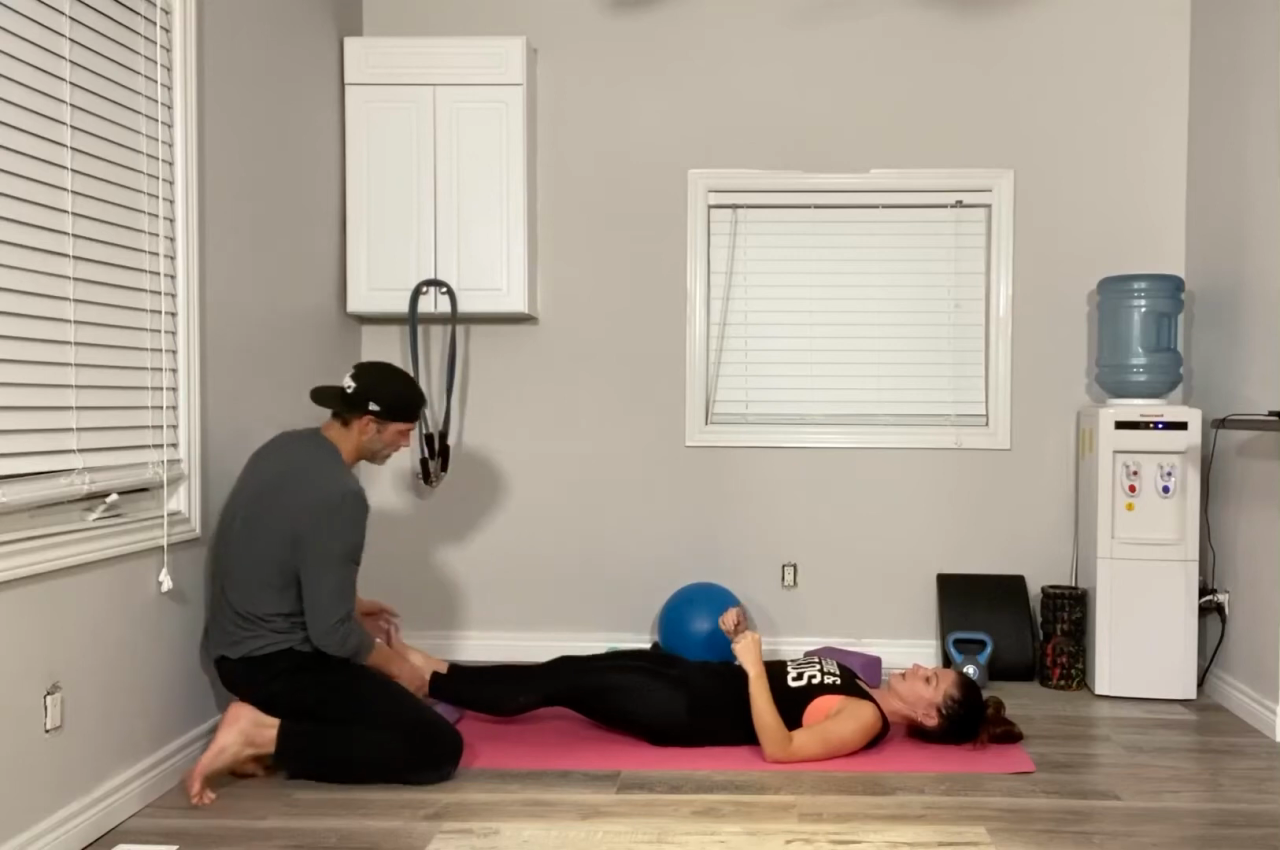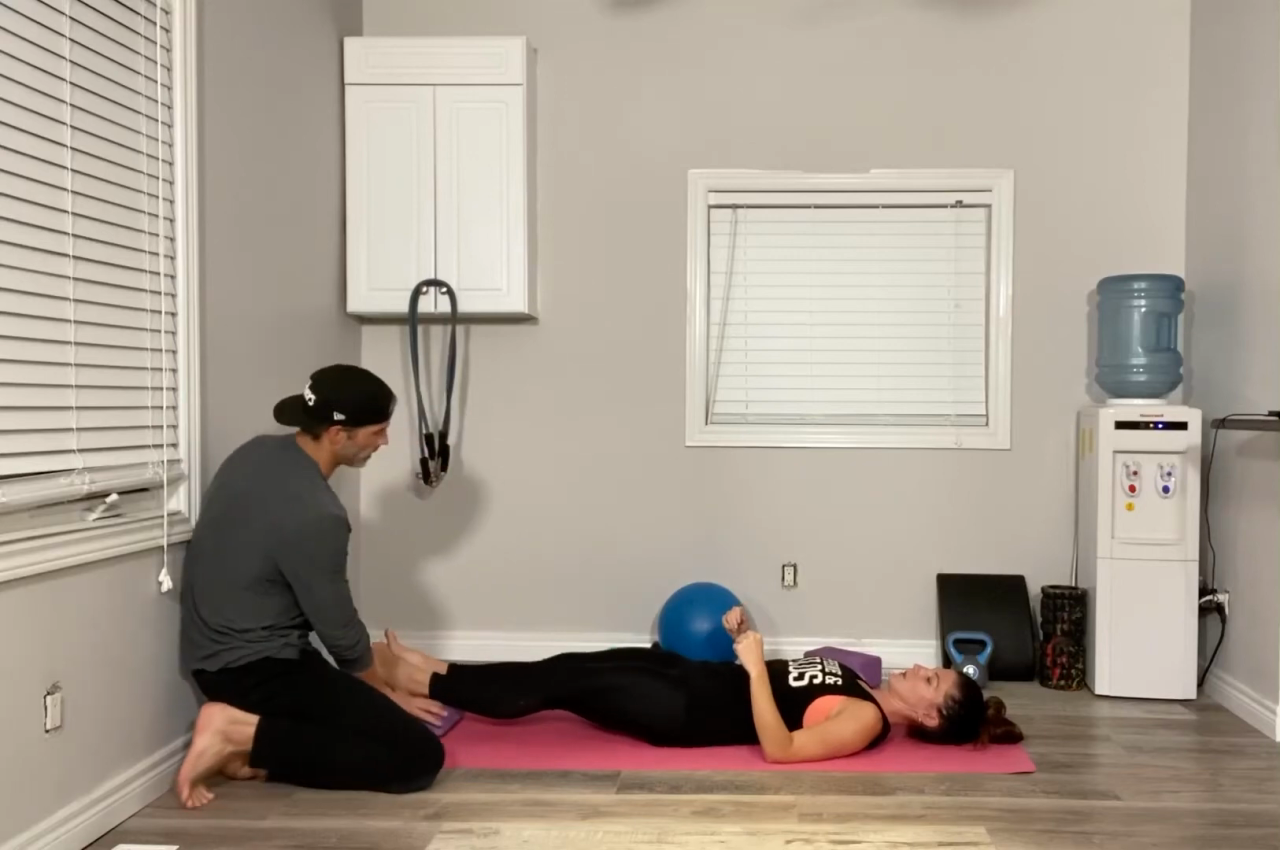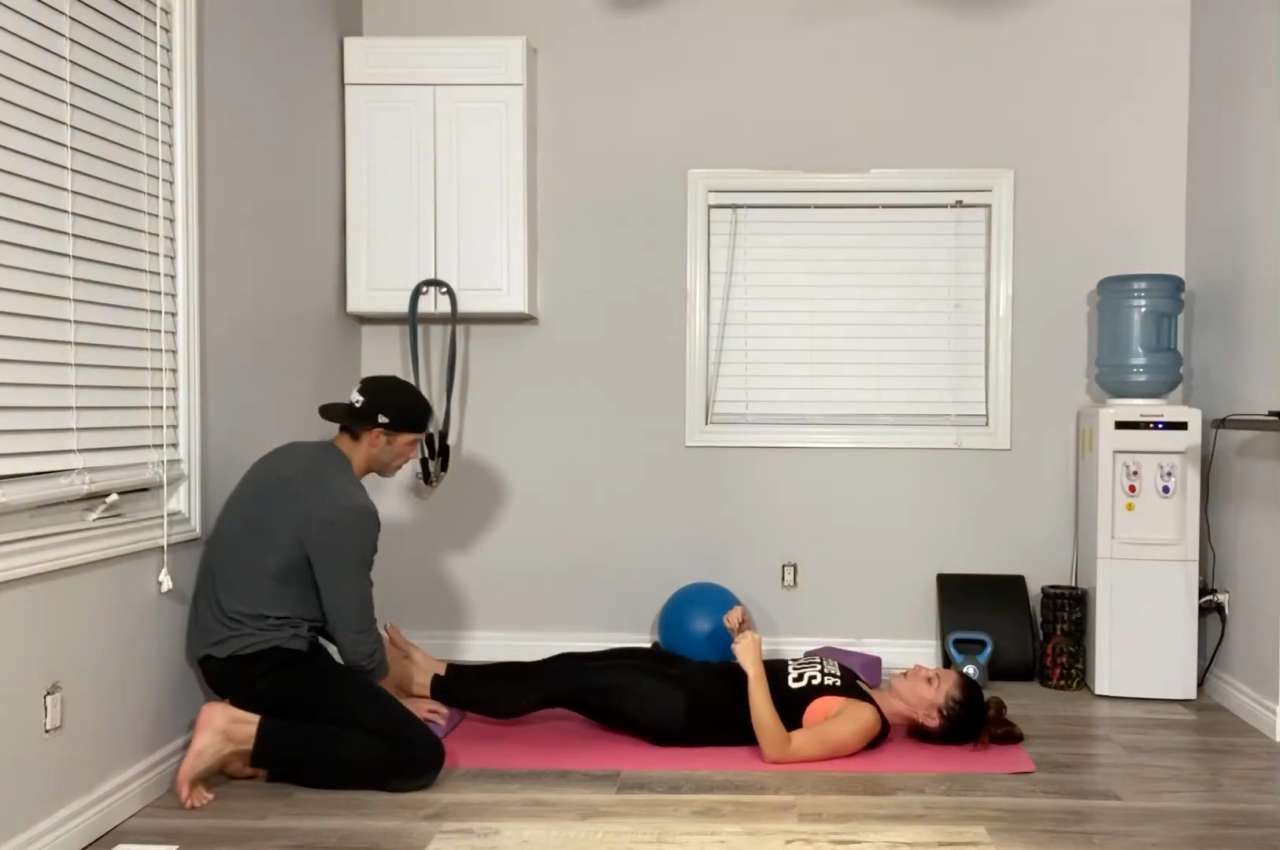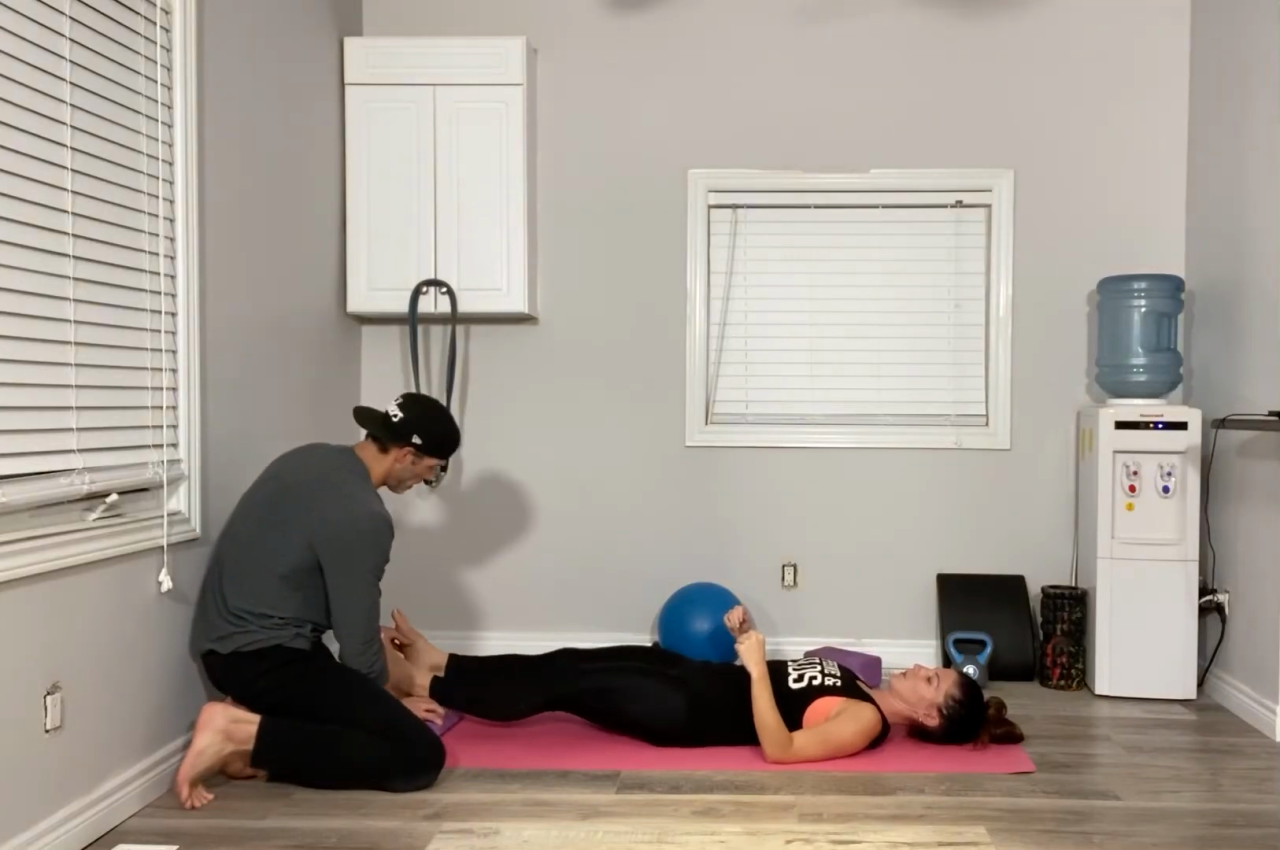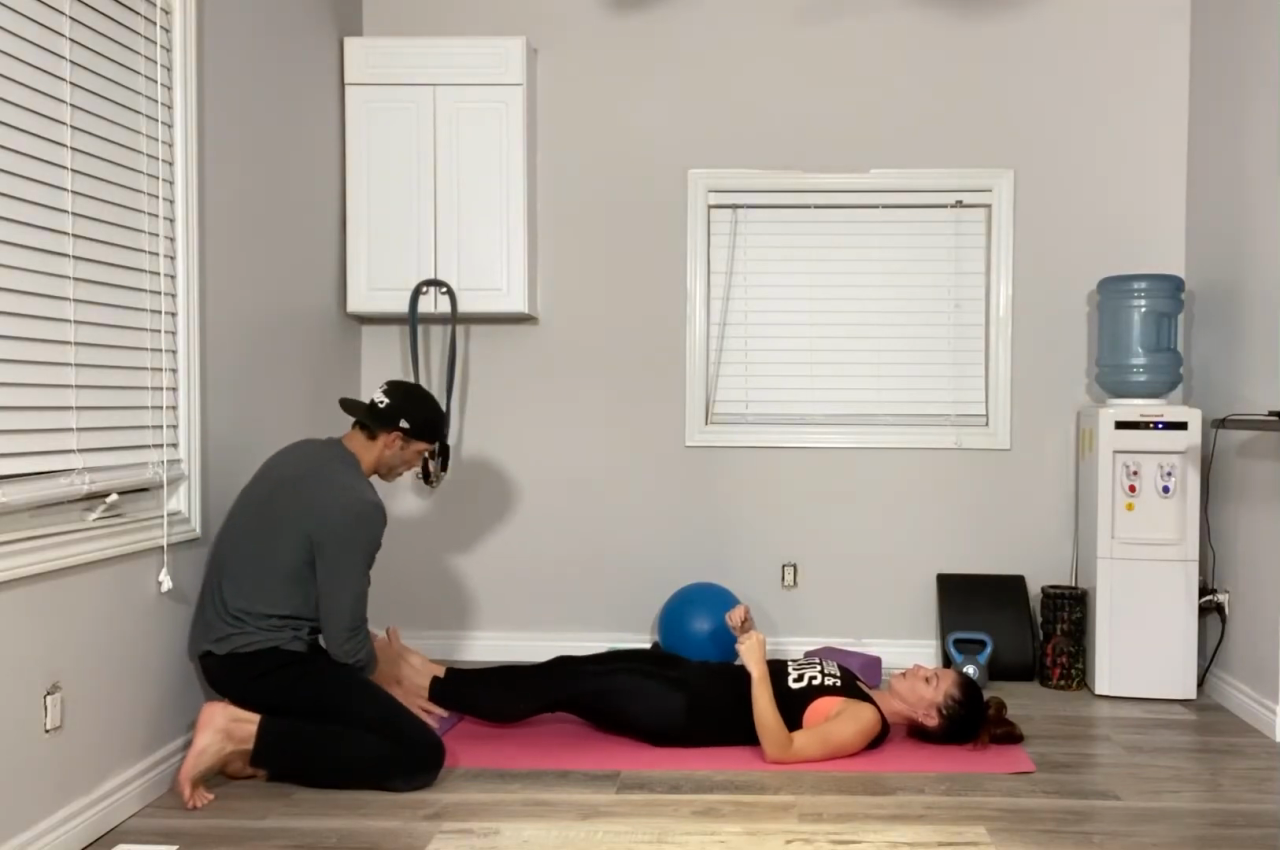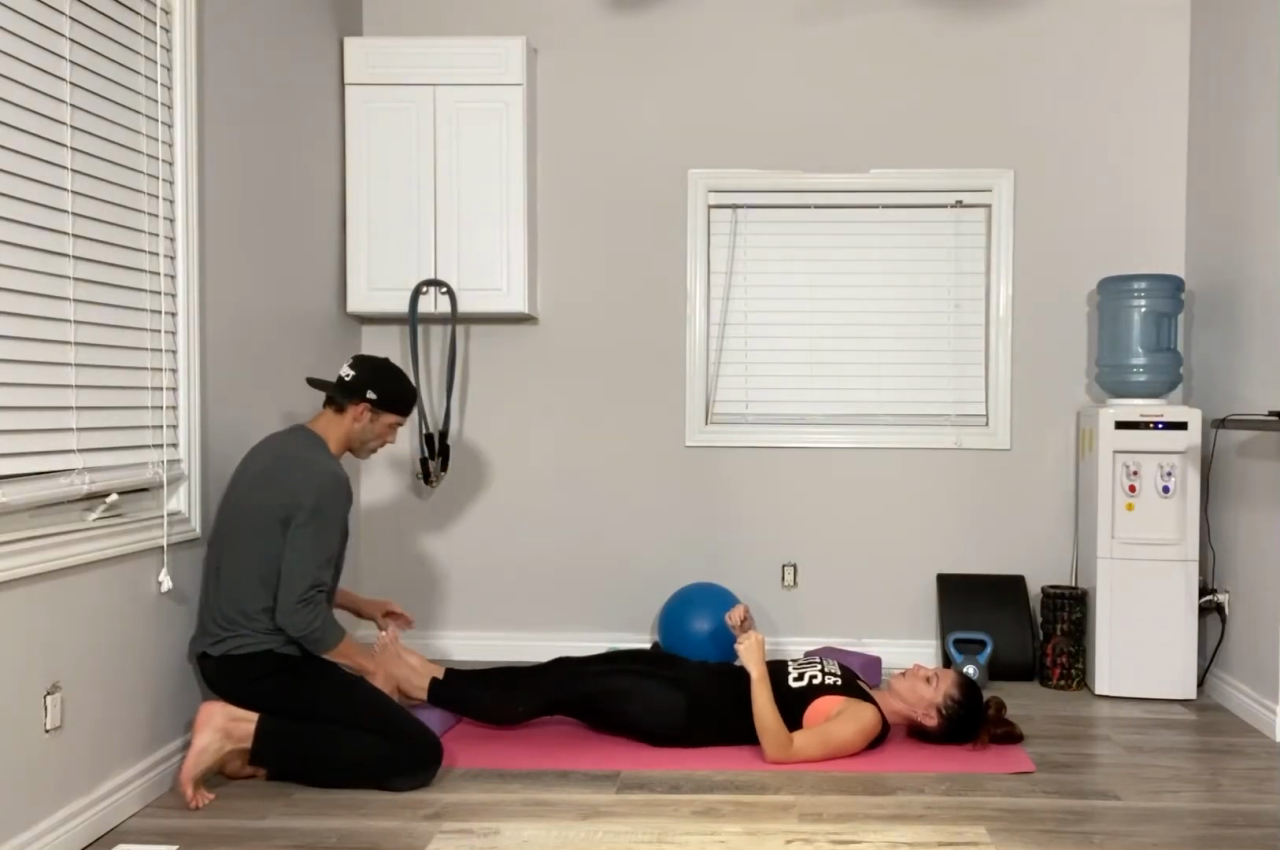
dt=0.5s
person 1, frame 1
left shoulder: (866, 721)
right shoulder: (860, 688)
left elbow: (778, 746)
left wrist: (752, 665)
right wrist: (743, 638)
left hip: (699, 713)
right hip: (704, 677)
left knee: (568, 685)
right knee: (572, 668)
left ankle: (429, 683)
right ankle: (439, 670)
person 1, frame 2
left shoulder: (866, 722)
right shoulder: (860, 688)
left elbow: (778, 746)
left wrist: (756, 666)
right wrist: (746, 637)
left hip: (699, 714)
right hip: (703, 678)
left knee: (568, 686)
right knee: (569, 665)
left ankle: (427, 685)
right ankle: (436, 671)
person 1, frame 3
left shoulder: (865, 723)
right shoulder: (862, 689)
left elbow: (776, 747)
left wrist: (751, 666)
right wrist: (747, 637)
left hip: (699, 714)
right hip: (702, 677)
left knee: (569, 684)
right knee: (572, 666)
left ankle: (428, 686)
right ankle: (437, 670)
person 1, frame 4
left shoulder: (866, 722)
right shoulder: (862, 690)
left elbow: (779, 747)
left wrist: (755, 664)
right wrist: (749, 638)
left hip: (700, 714)
right hip: (704, 677)
left knee: (569, 687)
right knee: (571, 663)
left ankle: (425, 687)
right ankle: (440, 663)
person 1, frame 5
left shoulder: (865, 723)
right shoulder: (863, 688)
left elbow: (779, 747)
left wrist: (756, 665)
right wrist: (752, 637)
left hip: (702, 713)
right hip: (707, 677)
left knee: (572, 690)
right knee: (570, 669)
left ankle: (431, 689)
right ankle: (441, 676)
person 1, frame 6
left shoulder: (865, 723)
right shoulder: (861, 690)
left elbow: (778, 747)
left wrist: (753, 667)
right wrist: (749, 638)
left hip: (700, 714)
right hip: (705, 678)
left knee: (567, 694)
right knee: (571, 669)
left ankle: (427, 689)
right ankle: (438, 676)
person 2, frame 1
left shoulder: (285, 447)
right shoulder: (338, 495)
right elbow: (332, 633)
left wrist: (351, 607)
right wrist: (393, 665)
left hip: (237, 649)
right hip: (277, 659)
left knee: (373, 706)
right knee: (438, 749)
left ankle: (266, 712)
right ankle: (263, 736)
person 2, frame 2
left shoulder: (260, 452)
right shoulder: (313, 516)
right elbow: (339, 627)
right wrist: (385, 691)
left hip: (221, 655)
right hip: (255, 667)
left knee: (361, 716)
right knee: (419, 757)
left ankle: (248, 729)
right ankle: (241, 733)
person 2, frame 3
left shoulder: (296, 459)
right shoulder: (346, 508)
right elbow: (355, 635)
left wrist: (396, 664)
right wrist: (397, 699)
left hip: (225, 648)
right hip: (260, 657)
left knee: (365, 718)
right knee: (419, 756)
left ankle: (250, 715)
right ankle: (242, 734)
person 2, frame 4
left shoulder: (313, 459)
right shoulder: (362, 517)
right elbow: (358, 646)
left wrist: (394, 669)
right wrist: (391, 700)
left hip: (228, 643)
right hip: (262, 654)
left knee: (363, 718)
right knee: (420, 757)
left ankle: (252, 719)
right ankle: (243, 735)
person 2, frame 5
left shoulder: (303, 456)
right shoulder: (356, 505)
right elbow: (345, 639)
left wrist: (386, 654)
right wrist: (390, 689)
left hip: (224, 646)
right hip: (260, 657)
left knee: (366, 718)
right knee: (420, 755)
left ankle: (250, 716)
right ankle: (243, 734)
person 2, frame 6
left shoulder: (281, 448)
right shoulder: (324, 480)
right elbow: (299, 612)
left wrist: (357, 604)
right wrist: (370, 667)
left hip: (229, 650)
right hip: (260, 660)
left knee: (368, 722)
right knee: (418, 755)
left ankle: (250, 737)
right ankle: (244, 733)
